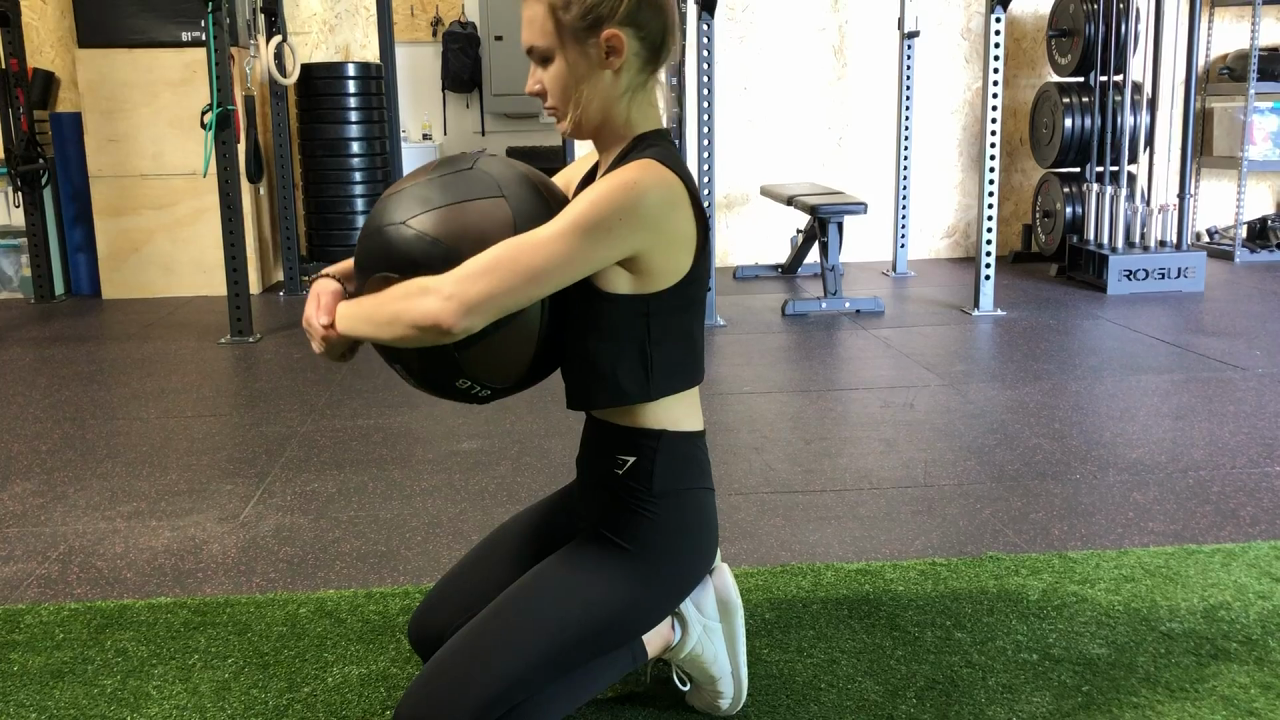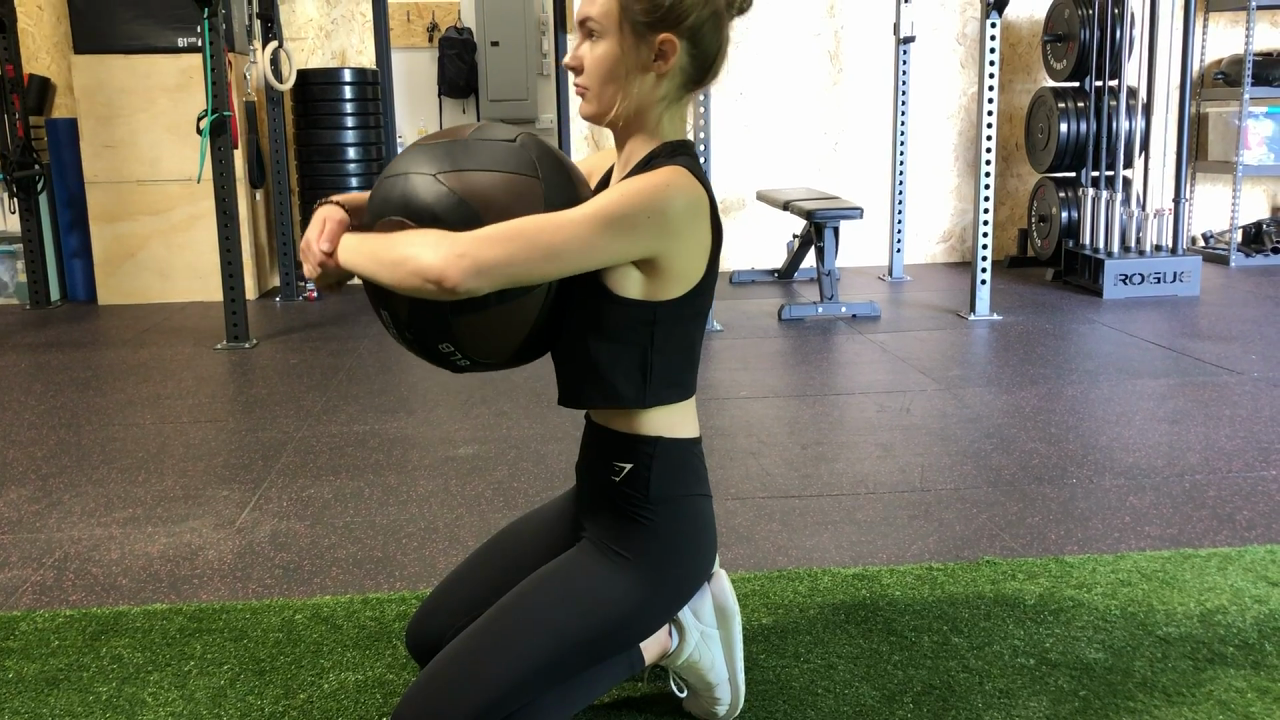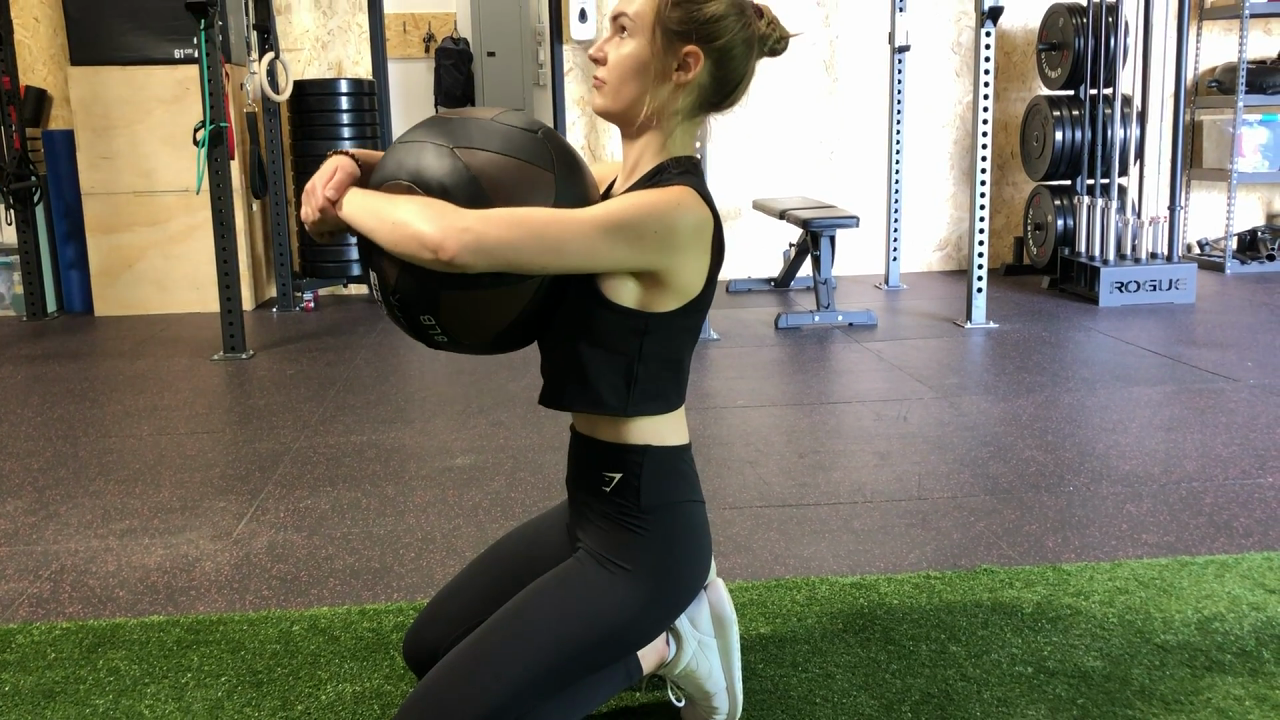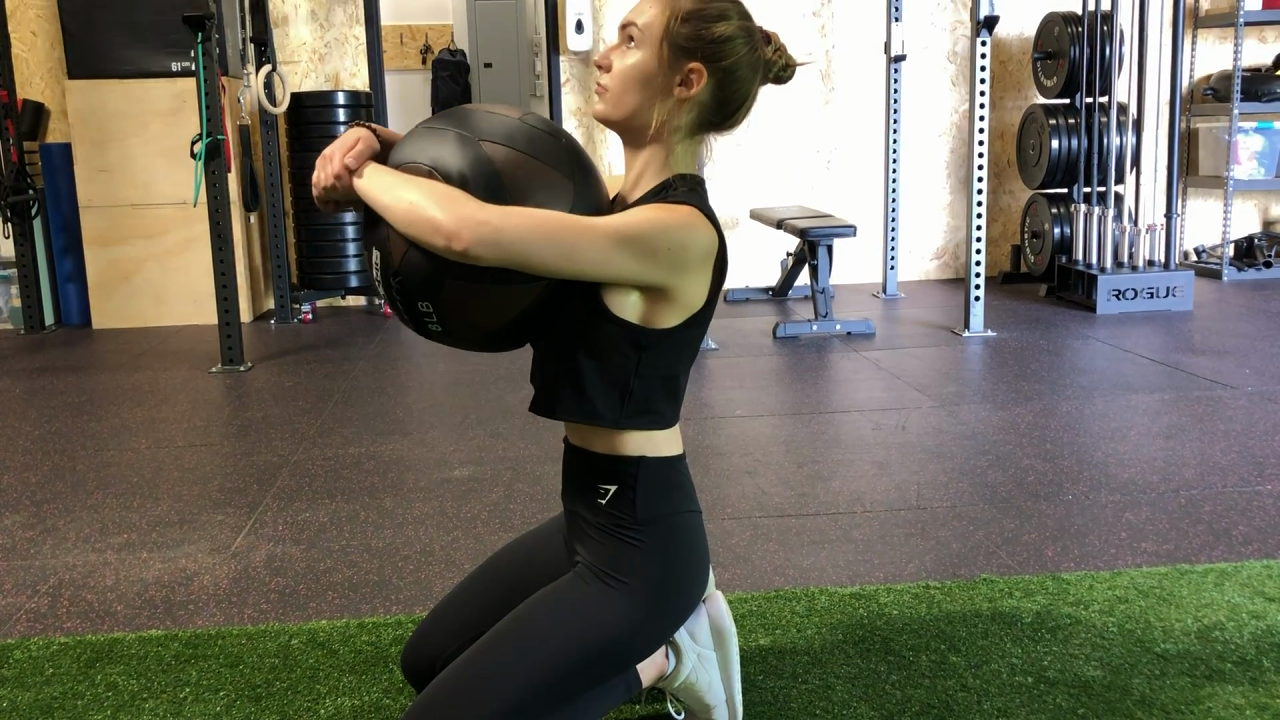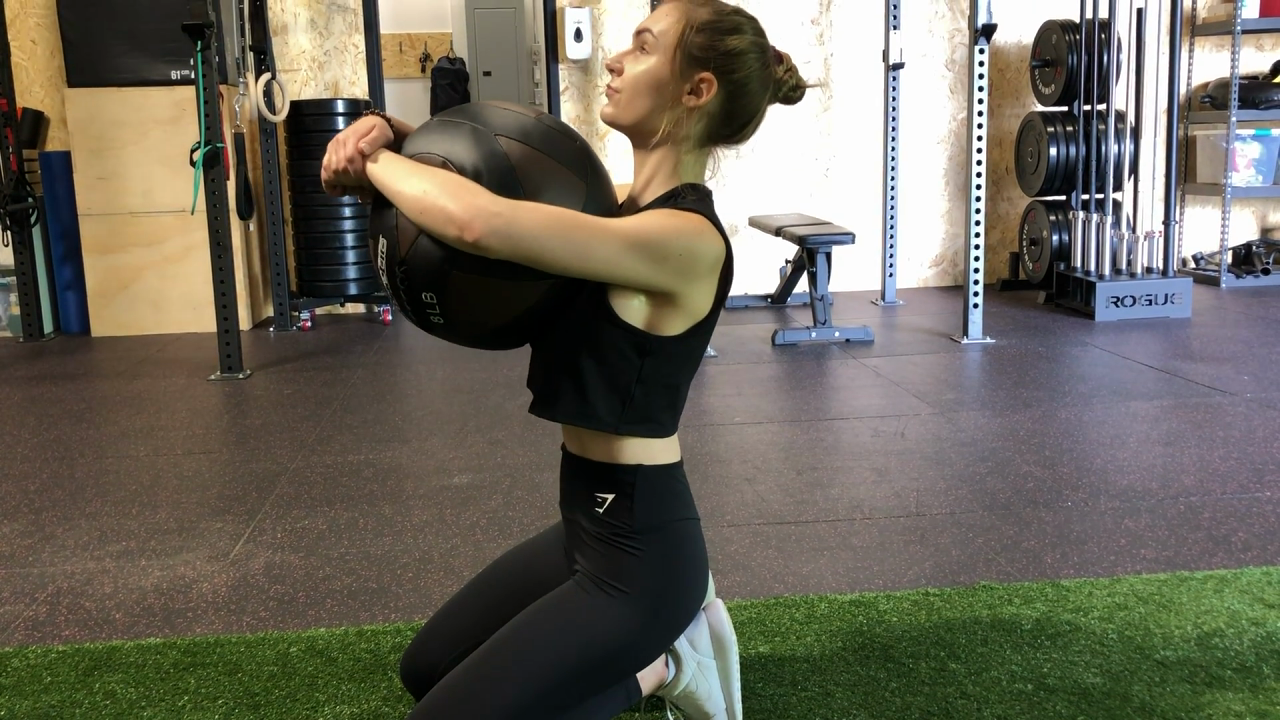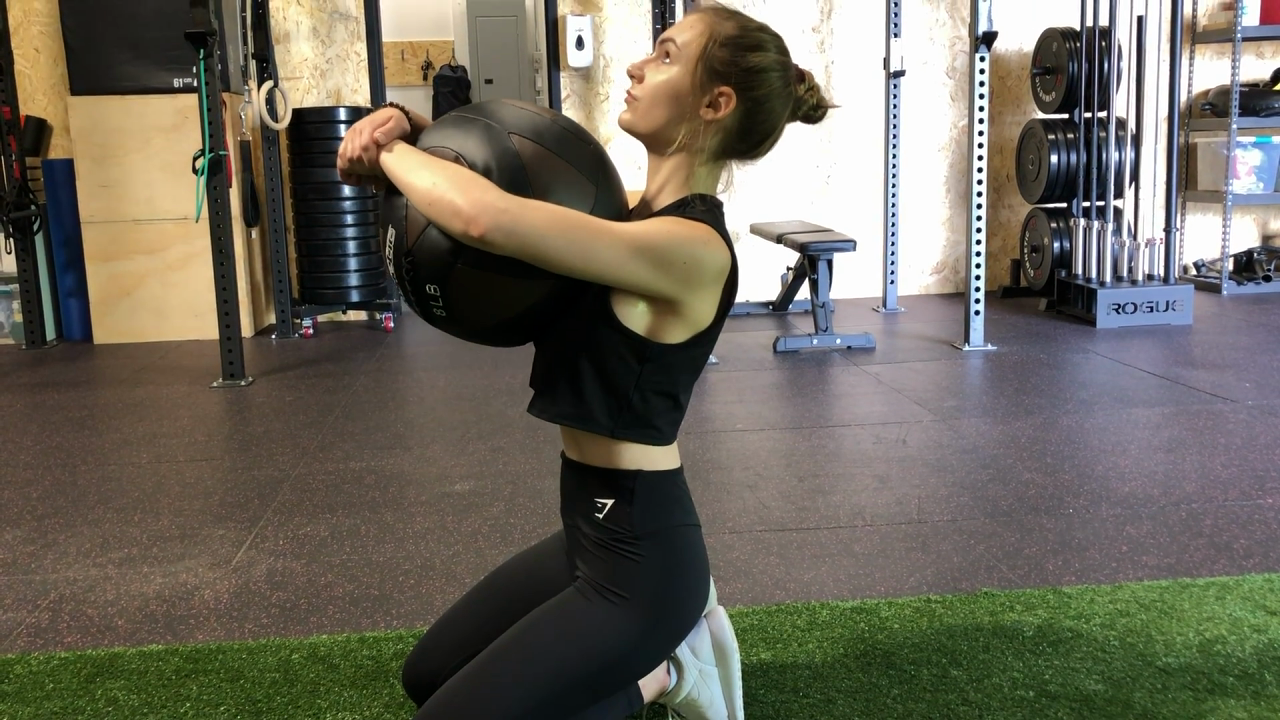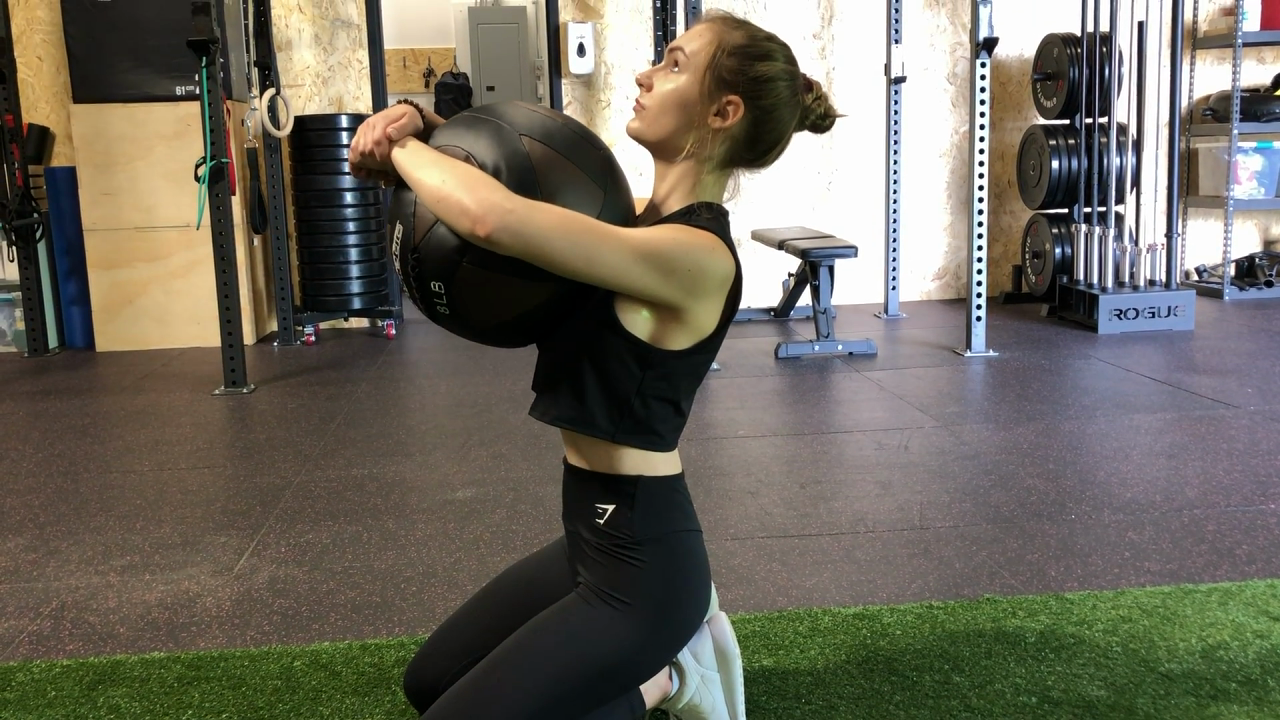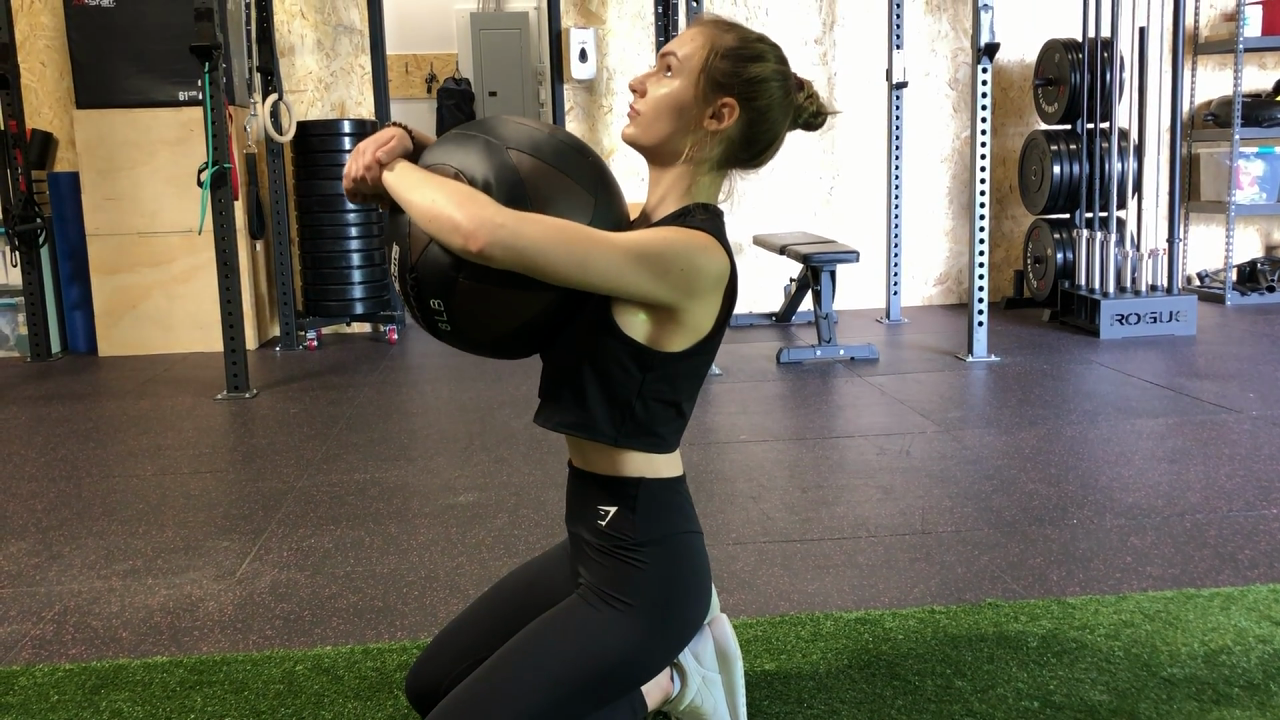
dt=0.5s
person 1, frame 1
left shoulder: (643, 188)
right shoulder: (603, 169)
left elbow: (448, 306)
left wrist: (341, 316)
right wrist: (342, 274)
left hip: (652, 509)
right hip: (608, 479)
right knee: (435, 632)
left ankle: (664, 630)
right ankle: (658, 608)
person 1, frame 2
left shoulder: (665, 195)
right shoulder: (616, 170)
left elbow: (454, 266)
left wrist: (344, 249)
right wrist: (345, 209)
left hip: (651, 515)
right hip: (607, 487)
right knee: (430, 637)
left ankle: (659, 636)
right ankle: (656, 616)
person 1, frame 3
left shoulder: (672, 212)
right shoulder: (623, 181)
left elbow: (454, 241)
left wrist: (345, 200)
right wrist: (357, 165)
left hip: (644, 525)
right hip: (601, 499)
right knee: (429, 649)
left ankle: (659, 645)
right ankle: (659, 620)
person 1, frame 4
left shoulder: (678, 229)
right shoulder: (627, 198)
left elbow: (467, 231)
left wrist: (361, 175)
right wrist: (373, 142)
left hip: (639, 541)
right hip: (594, 513)
right knee: (425, 661)
left ankle: (659, 658)
right ankle: (654, 637)
person 1, frame 5
left shoulder: (685, 237)
right shoulder: (632, 202)
left elbow: (479, 222)
left wrist: (375, 164)
right wrist: (388, 130)
left hip: (639, 549)
right hip: (596, 520)
right ankle: (659, 639)
person 1, frame 6
left shoulder: (691, 245)
right shoulder: (643, 211)
left elbow: (485, 218)
right elbow: (501, 173)
left wrist: (387, 152)
right wrist: (404, 123)
left hip: (638, 556)
right hip: (597, 527)
right ankle: (655, 655)
person 1, frame 7
left shoulder: (696, 254)
right shoulder: (649, 219)
left elbow: (490, 216)
right elbow: (508, 181)
left wrist: (399, 149)
right wrist: (419, 123)
left hip: (640, 563)
right hip: (598, 533)
right ankle: (660, 659)
person 1, frame 8
left shoulder: (691, 254)
right shoulder: (648, 224)
left elbow: (483, 232)
right elbow: (509, 196)
left wrist: (390, 171)
right wrist: (409, 143)
left hip: (641, 562)
right hip: (603, 536)
right ankle: (661, 660)
